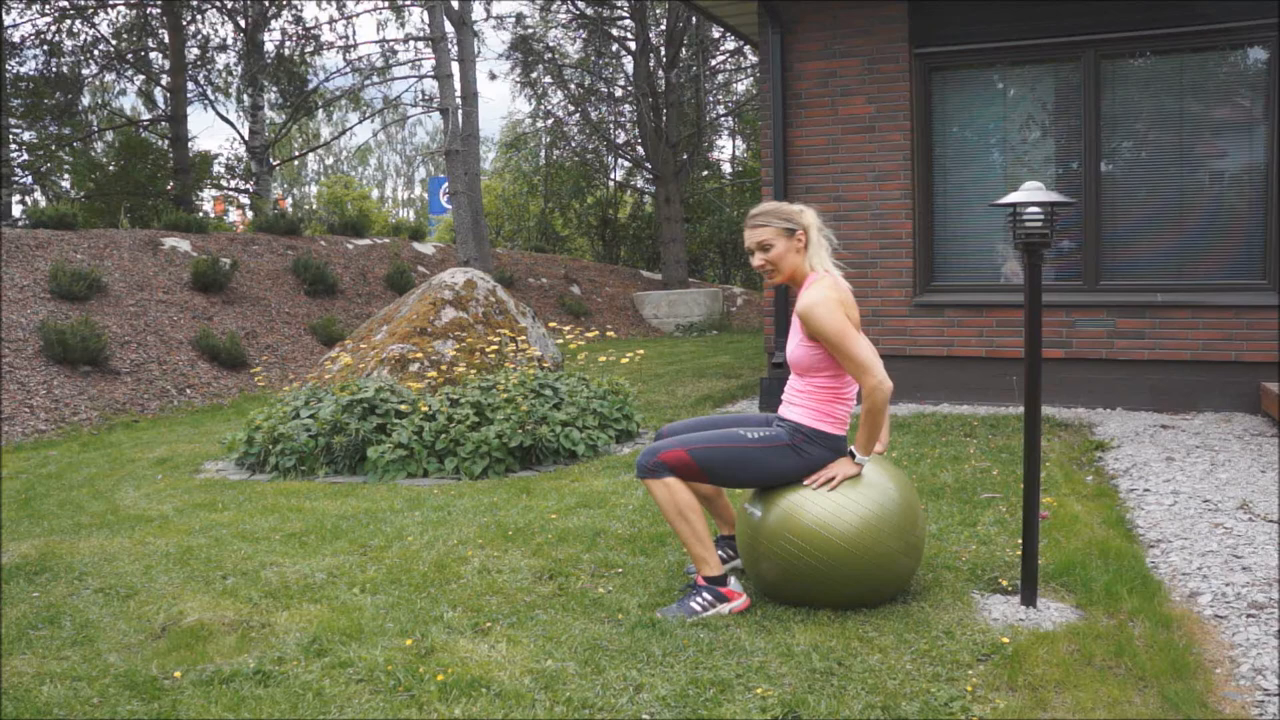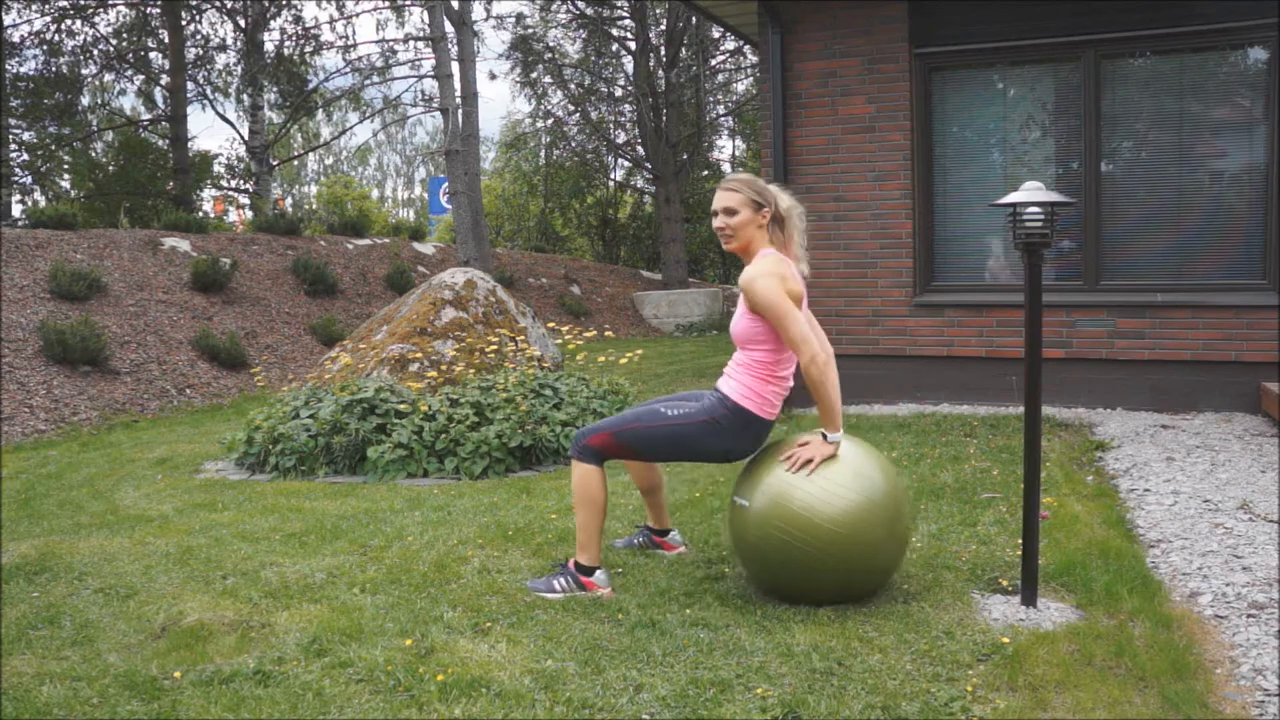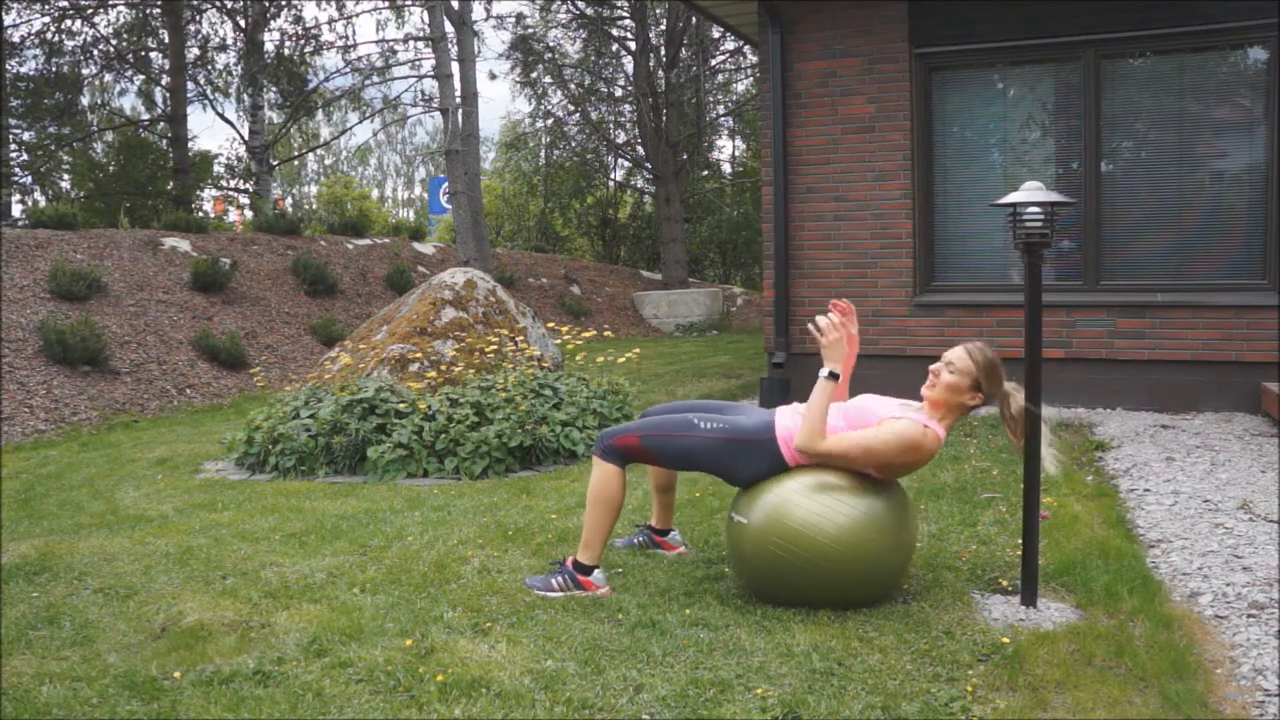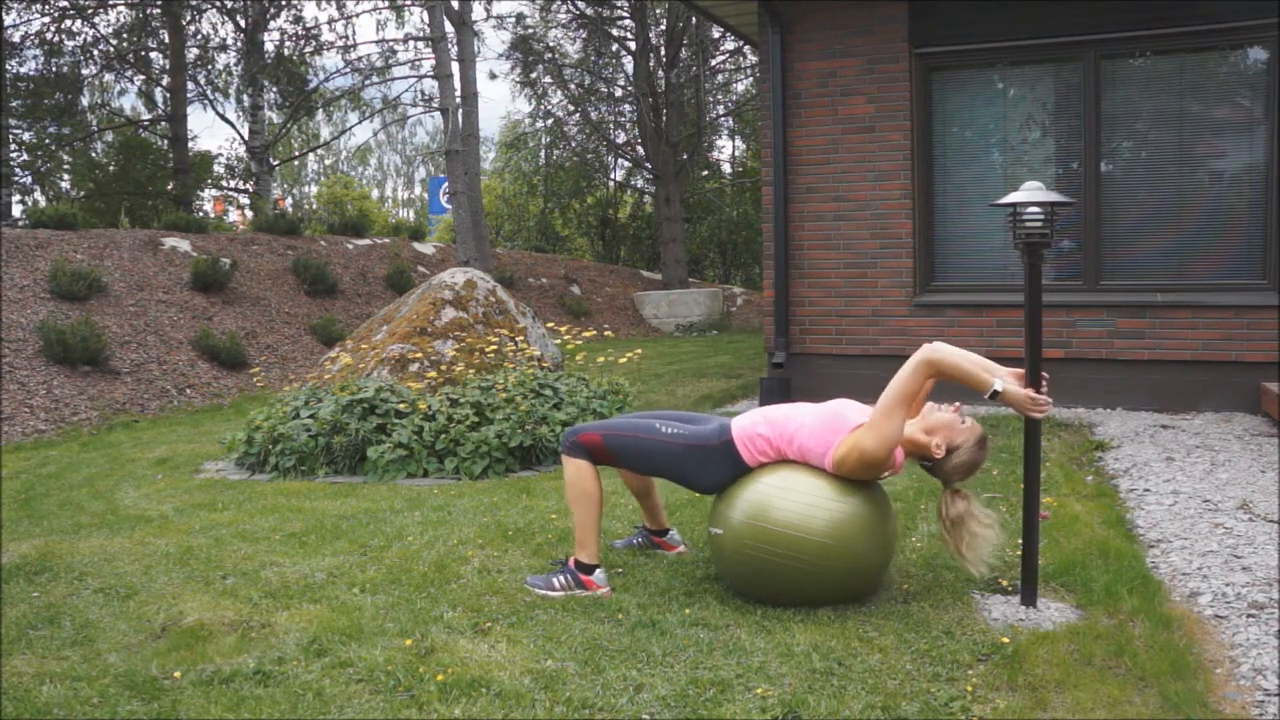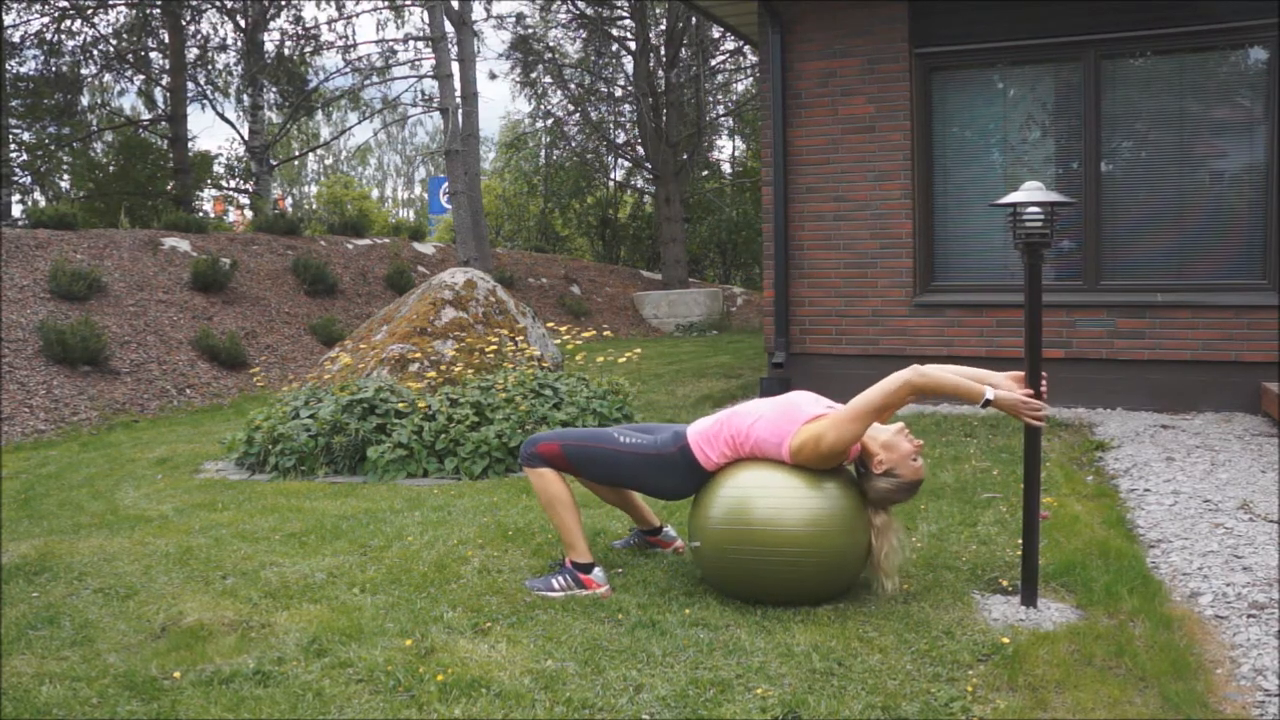
dt=1s
person 1, frame 1
left shoulder: (815, 301)
right shoulder: (820, 288)
left elbow: (877, 384)
right elbow: (872, 364)
left wrist: (856, 458)
right wrist: (877, 440)
left hip: (802, 446)
right hip: (793, 429)
left knee: (654, 463)
right knee: (671, 439)
left ankle: (718, 586)
right ankle: (733, 541)
person 1, frame 2
left shoulder: (758, 274)
right shoulder: (777, 267)
left elbow: (814, 358)
right elbow: (822, 350)
left wrist: (829, 437)
right wrist: (830, 428)
left hip: (729, 420)
right hip: (733, 406)
left knee: (587, 444)
right knee: (623, 422)
left ankle: (587, 573)
right ankle: (661, 532)
person 1, frame 3
left shoulder: (916, 437)
right shoulder: (923, 414)
left elbow: (809, 441)
left wrist: (832, 364)
right wrist: (846, 348)
left hip: (759, 448)
right hip: (769, 424)
left knee: (612, 443)
right knee: (651, 417)
left ankle: (584, 571)
right ankle: (660, 531)
person 1, frame 4
left shoulder: (873, 454)
right shoulder: (900, 434)
left elbow: (927, 358)
right elbow: (932, 354)
left wrist: (1000, 390)
right wrist: (1005, 374)
left hip: (721, 452)
right hip: (730, 432)
left knee: (576, 442)
right knee: (616, 429)
left ankle: (585, 572)
right ankle: (660, 533)
person 1, frame 5
left shoulder: (831, 444)
right shoulder: (860, 432)
right elbow: (915, 380)
right wrist: (995, 380)
left hip: (682, 459)
right hip: (689, 440)
left knee: (538, 452)
right knee: (578, 449)
left ankle: (582, 572)
right ankle: (652, 532)
